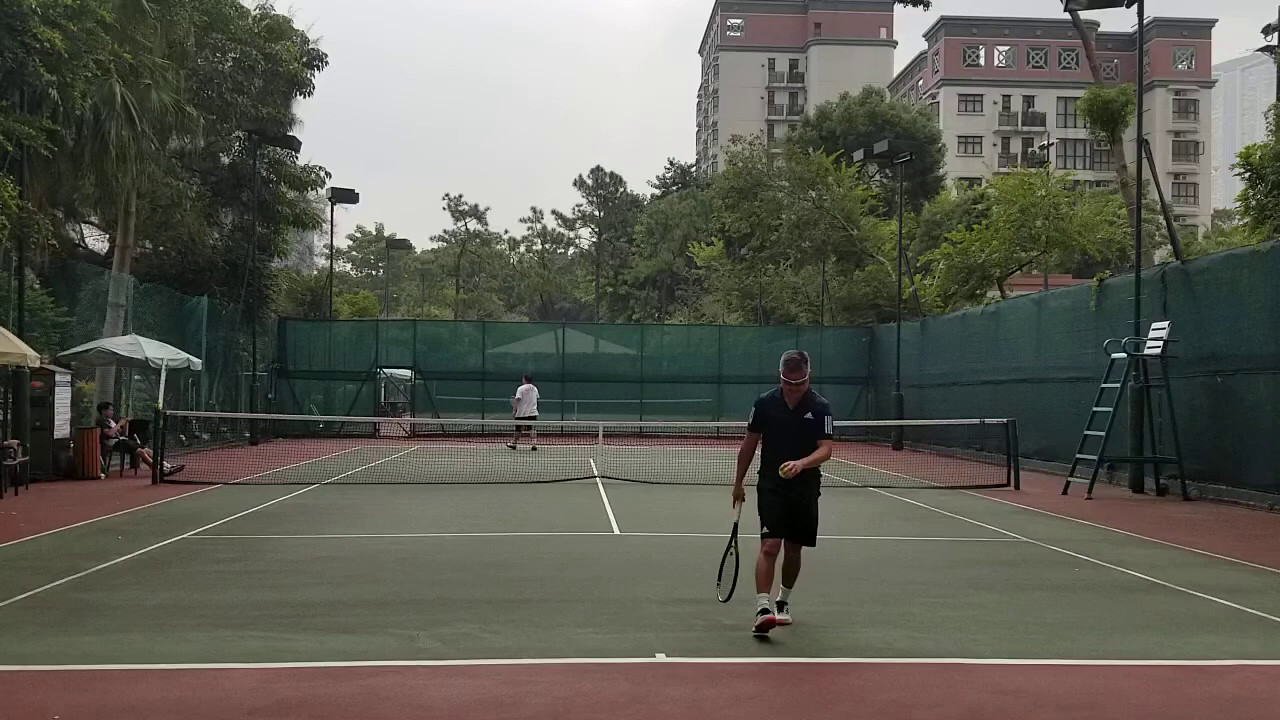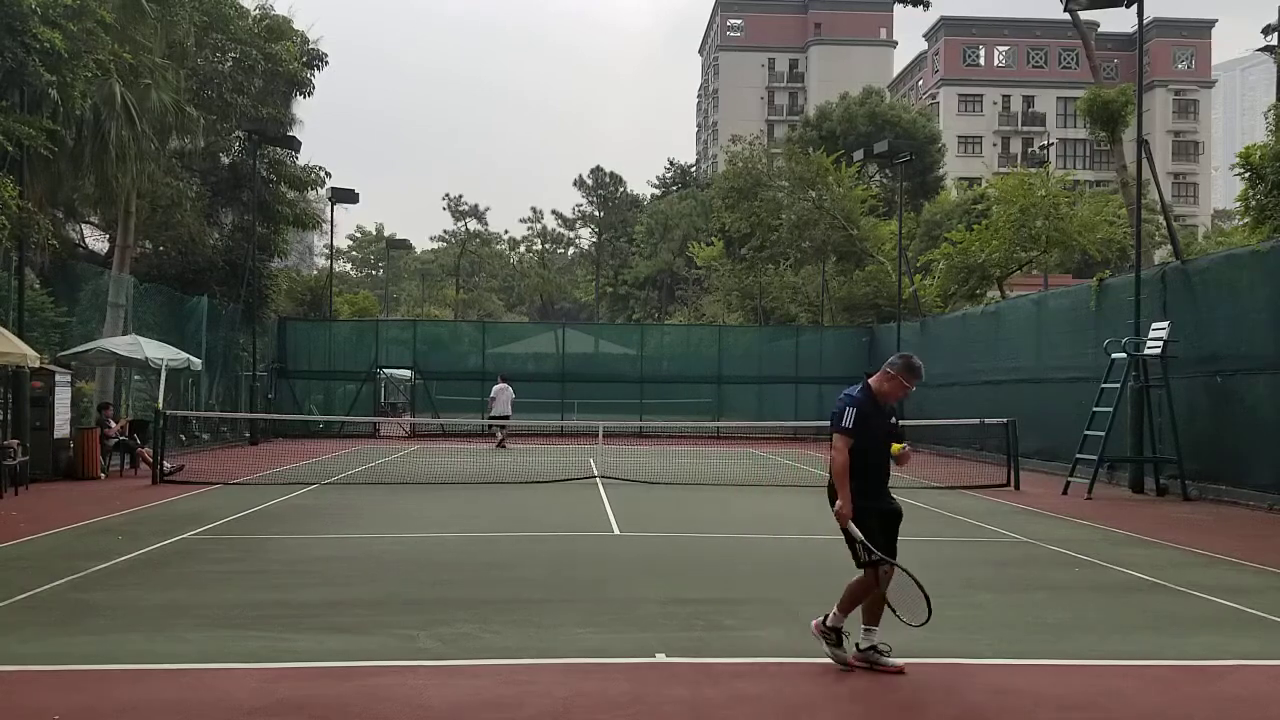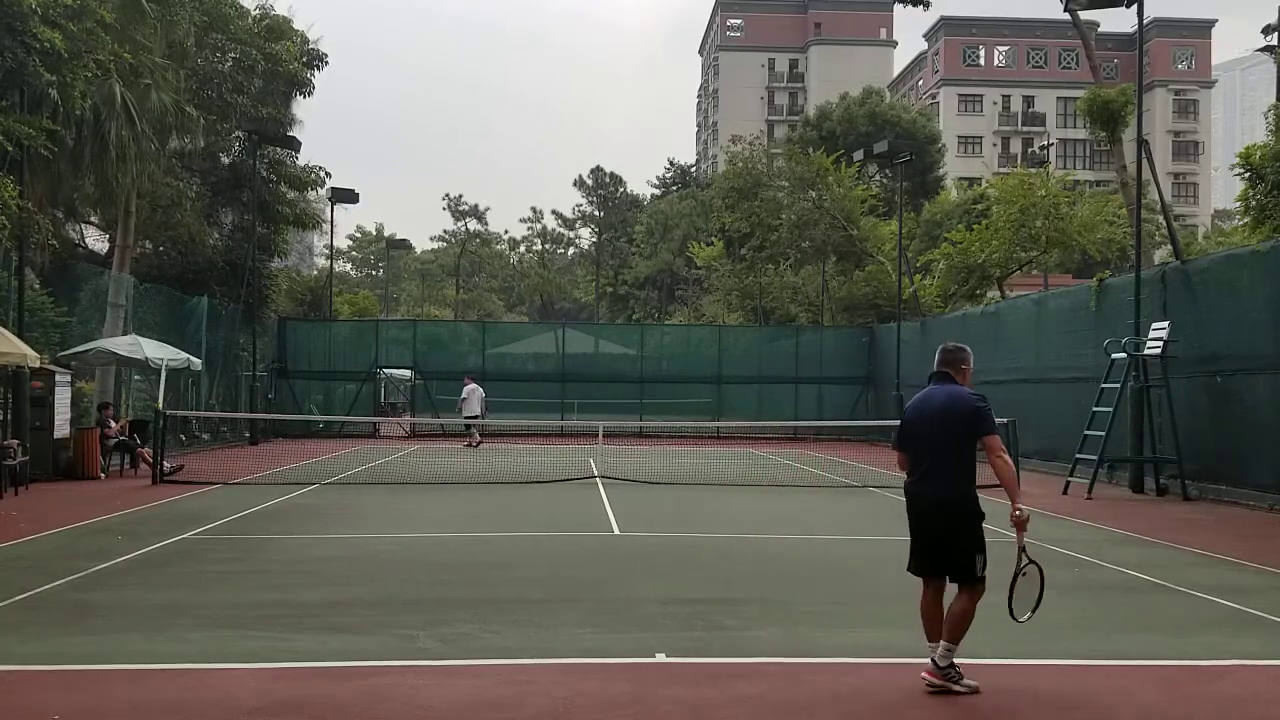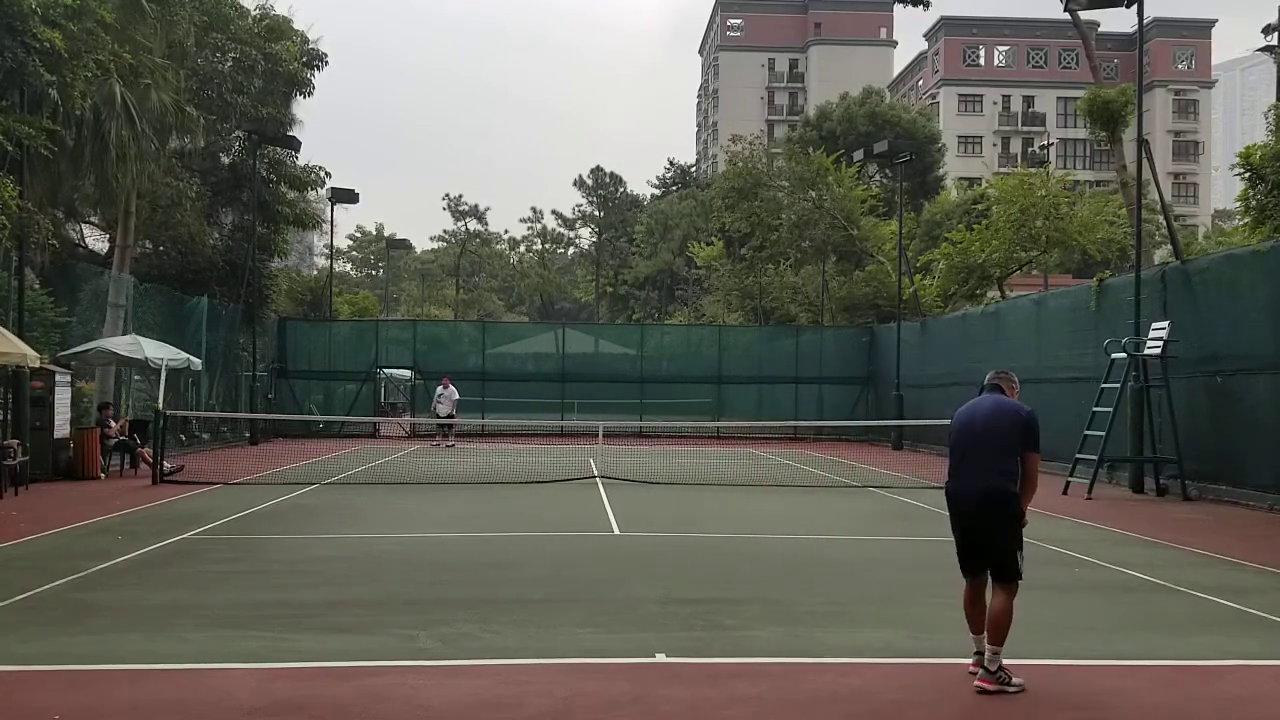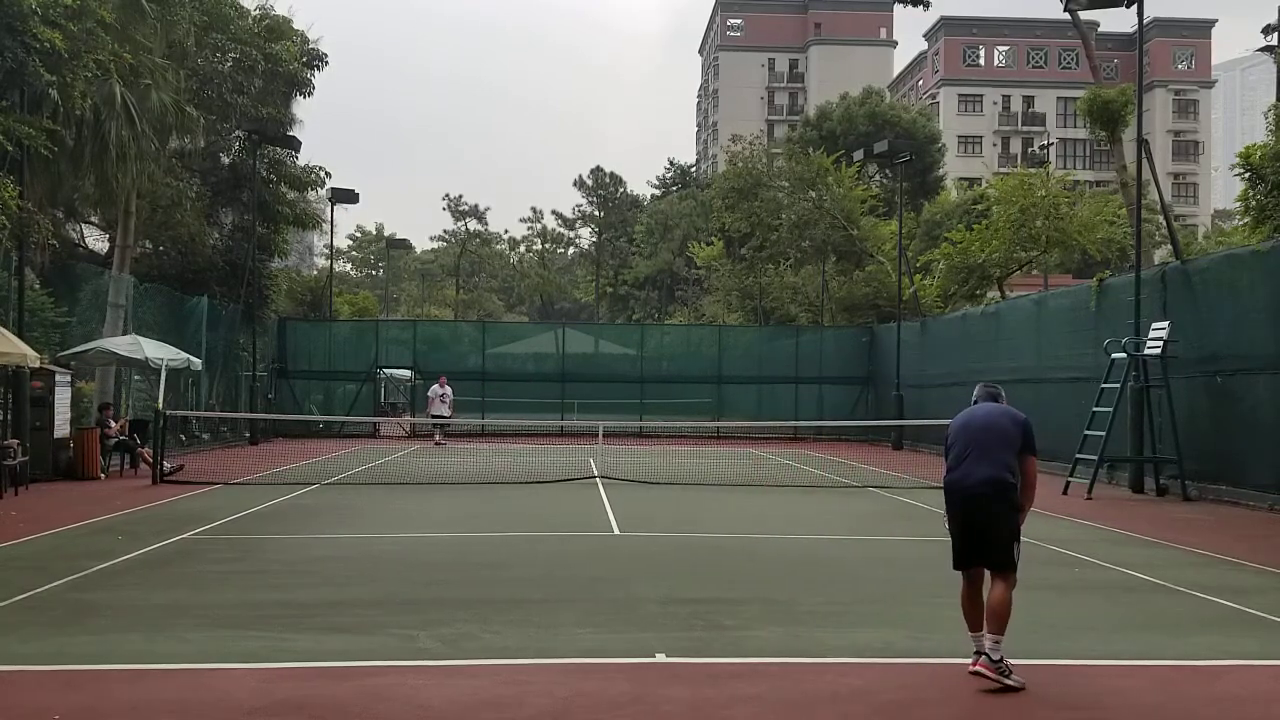
dt=1s
person 1, frame 1
left shoulder: (820, 407)
right shoulder: (765, 403)
left elbow: (826, 449)
right elbow: (749, 444)
left wrist: (800, 464)
right wrist: (739, 482)
left hip: (805, 490)
right hip: (771, 487)
left knee: (793, 548)
right knee: (770, 546)
left ankle: (783, 601)
right ankle: (763, 611)
person 1, frame 2
left shoulder: (887, 409)
right shoulder: (853, 402)
left elbow: (895, 455)
right elbow: (839, 452)
left wrist: (902, 454)
right wrist: (844, 499)
left hip: (878, 498)
right hip: (856, 500)
left knee: (883, 572)
right knee: (876, 571)
left ankle: (866, 646)
right ankle: (830, 624)
person 1, frame 3
left shoulder: (914, 404)
right shoulder: (972, 402)
left elbow: (902, 462)
right elbow: (998, 455)
right wrist: (1016, 503)
left hip: (919, 503)
right hip: (957, 505)
left knee: (932, 584)
right knee: (971, 587)
left ankle: (939, 663)
right ankle: (942, 662)
person 1, frame 4
left shoulder: (962, 412)
right shoulder: (1023, 413)
right elbow: (1030, 475)
right wrist: (1020, 509)
left hip: (959, 499)
right hip: (997, 500)
left knee: (974, 580)
right knee: (1005, 585)
left ankle: (981, 654)
right ankle: (991, 669)
person 1, frame 5
left shoulder: (958, 420)
right shoulder: (1018, 419)
right elbow: (1029, 482)
left wrist: (954, 515)
right wrist: (1018, 519)
left hip: (957, 494)
right hip: (997, 494)
left knee: (971, 576)
right knee: (1003, 577)
left ankle: (979, 652)
right ankle: (992, 657)
